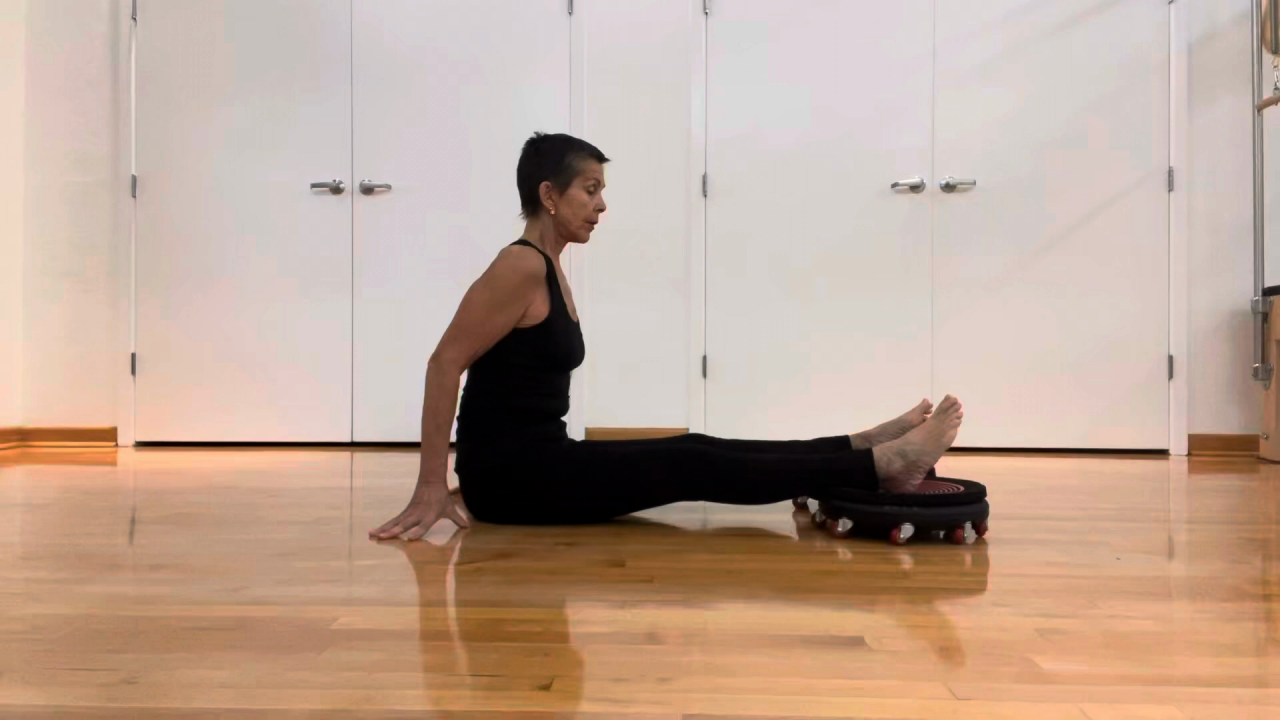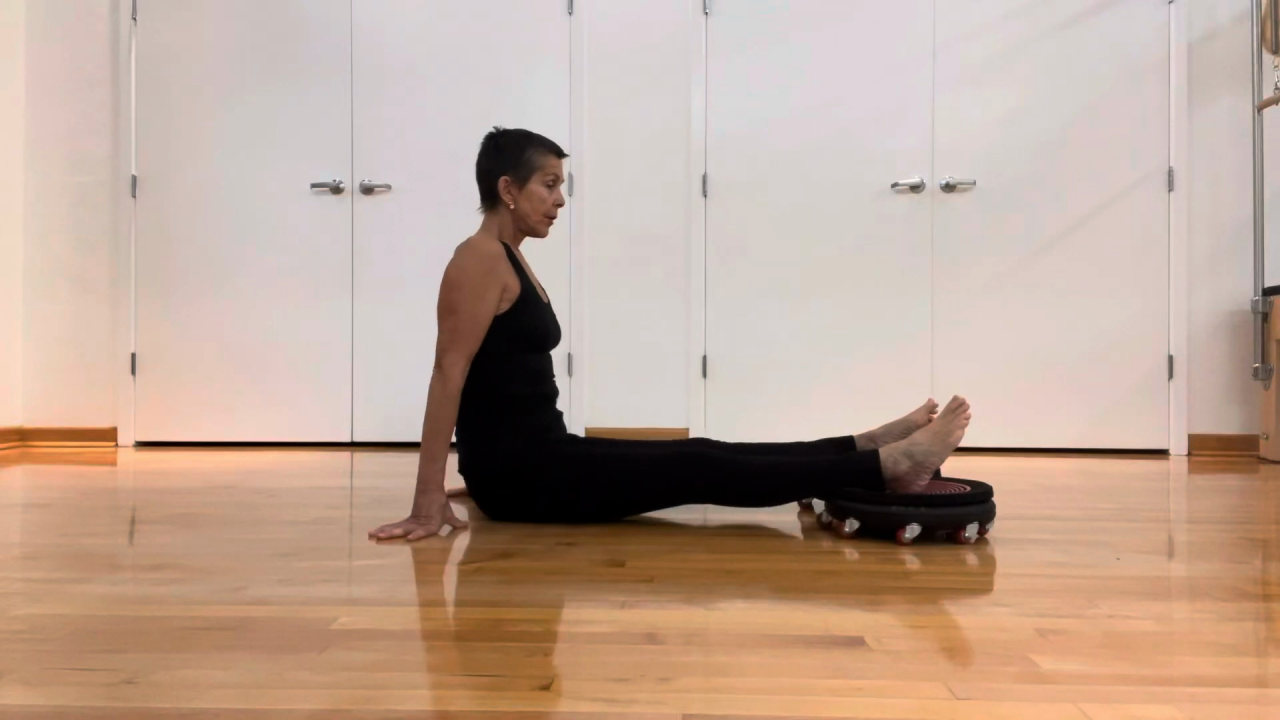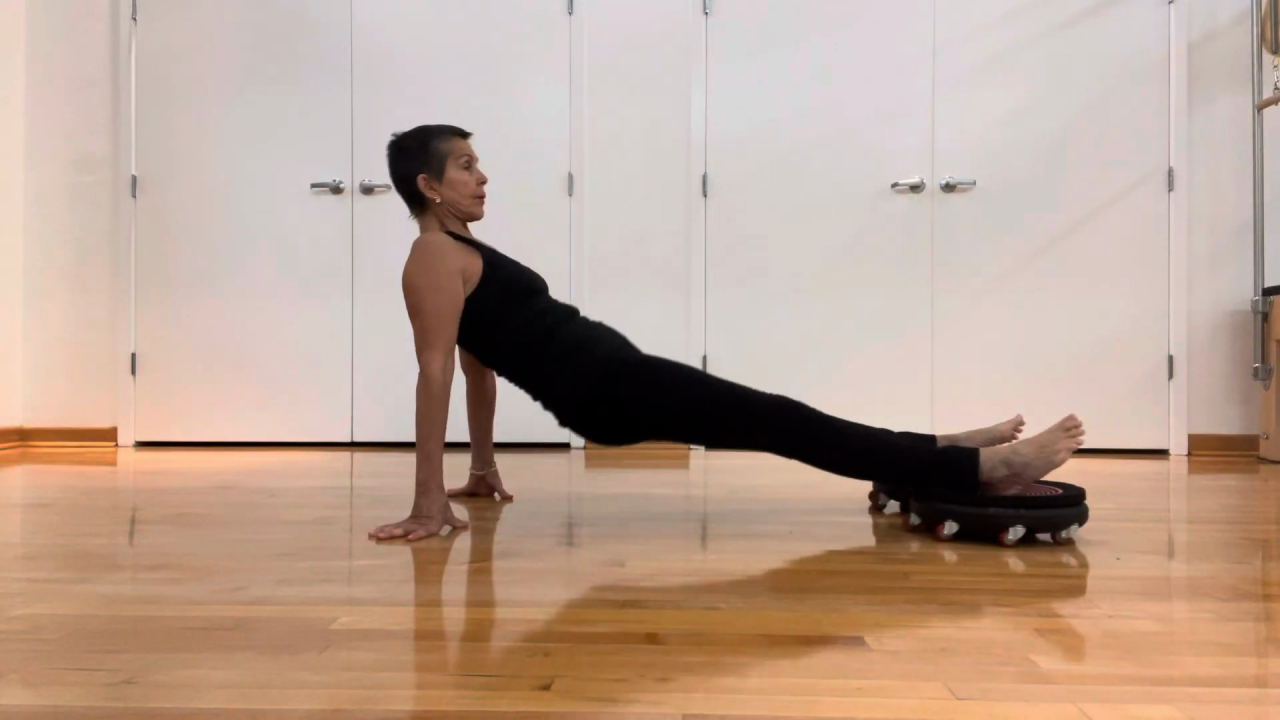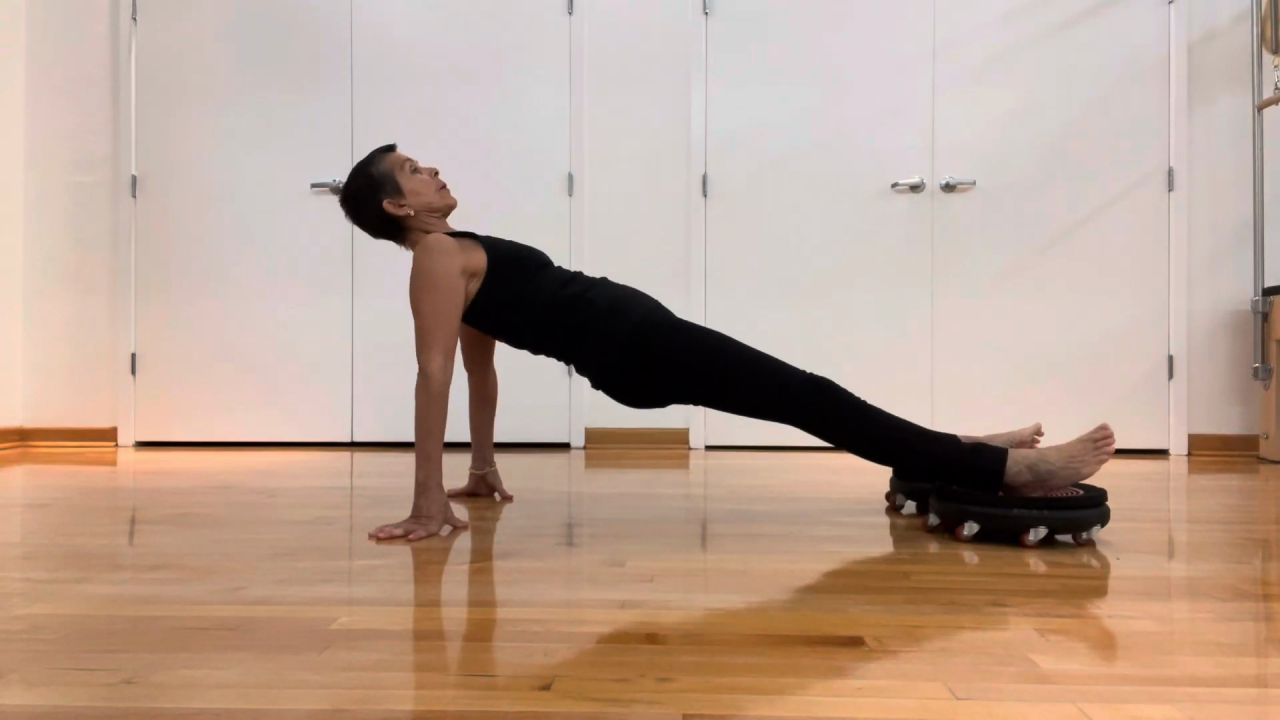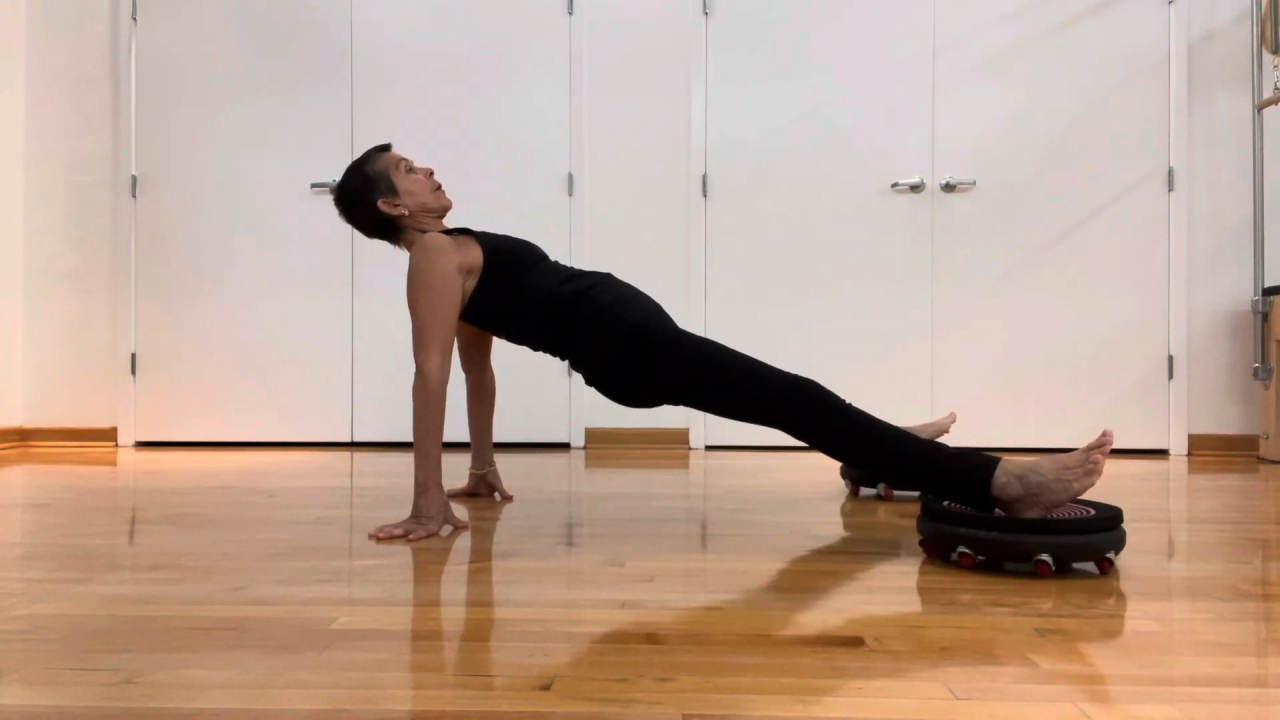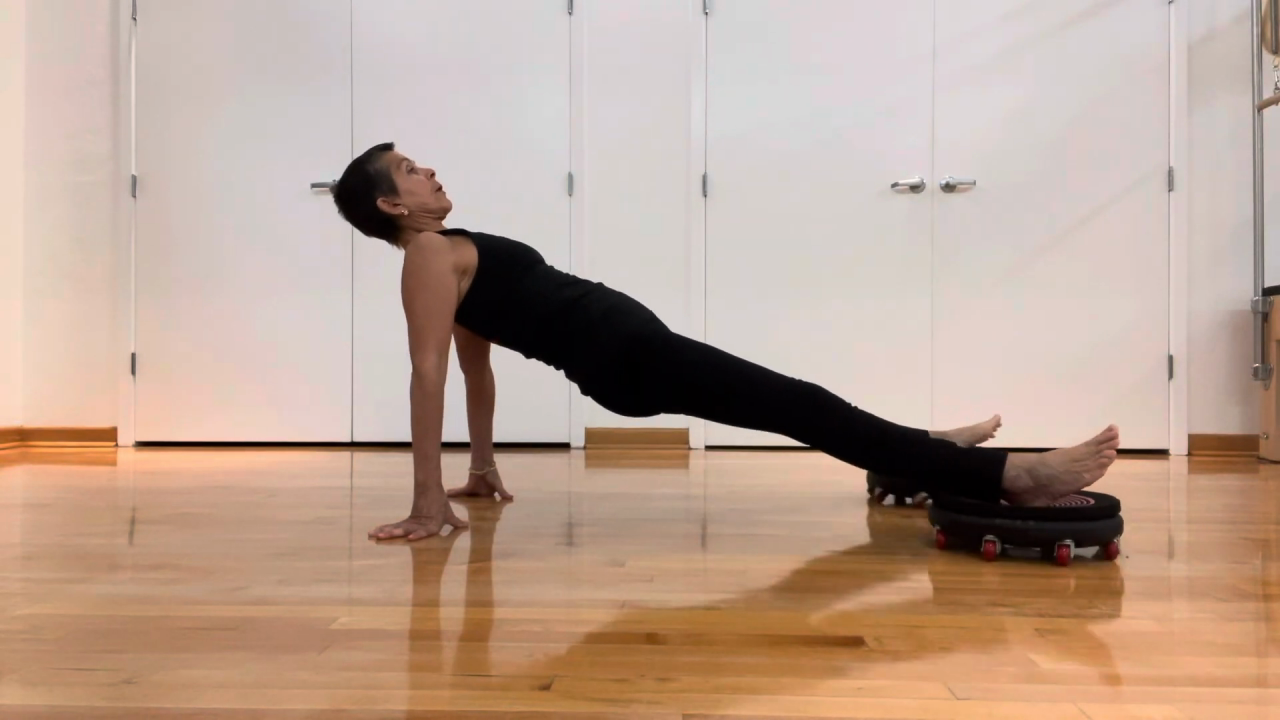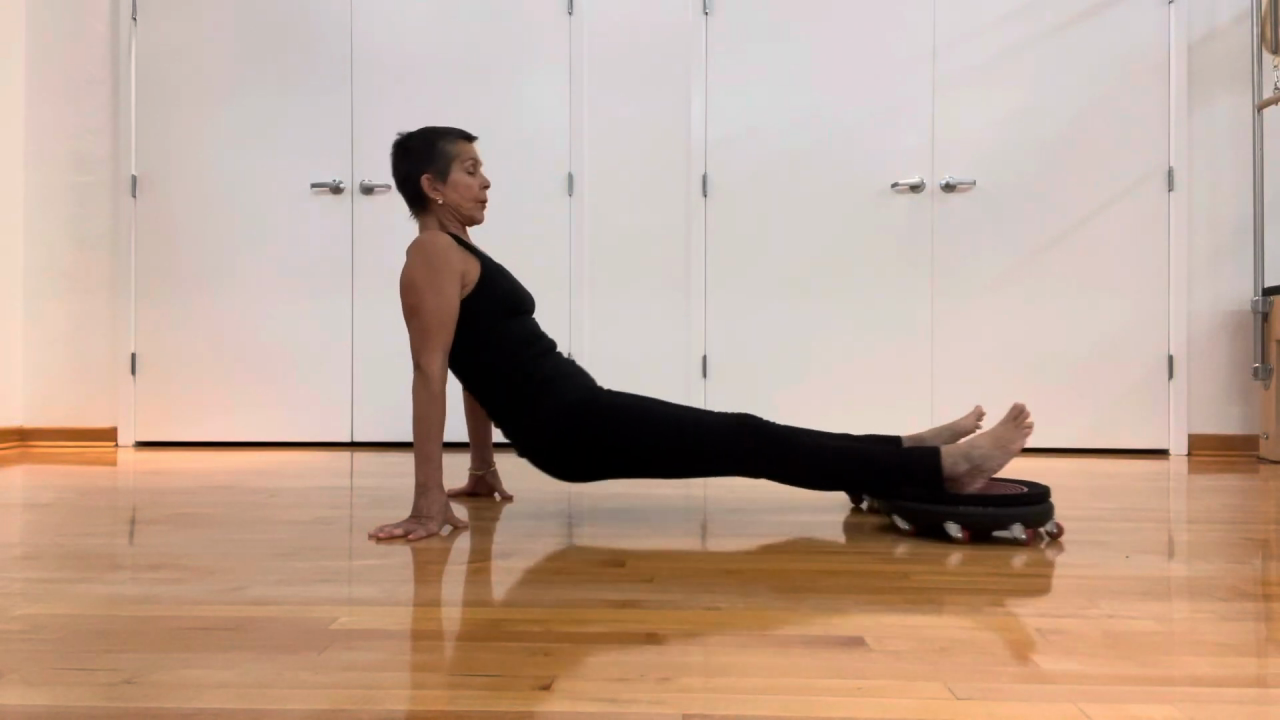
dt=0.7s
person 1, frame 1
left shoulder: (549, 268)
right shoulder: (521, 267)
right elbow: (444, 364)
right wrist: (430, 489)
left hip: (539, 462)
right hip: (507, 476)
left knee: (695, 453)
right knee: (690, 466)
left ankle: (861, 448)
right ankle: (882, 465)
person 1, frame 2
left shoulder: (511, 259)
right shoulder: (481, 257)
right elbow: (449, 373)
left wrist: (455, 483)
right wrist: (428, 500)
left hip: (542, 455)
right hip: (513, 470)
left knee: (698, 457)
right knee: (697, 472)
left ankle: (867, 449)
right ankle: (888, 466)
person 1, frame 3
left shoulder: (463, 253)
right shoulder: (433, 258)
left elbow: (481, 364)
right elbow: (435, 373)
left wrist: (483, 467)
right wrist: (429, 502)
left hip: (611, 374)
right hip: (604, 389)
left knee: (777, 419)
right knee: (777, 425)
left ankle: (947, 451)
right ankle: (985, 468)
person 1, frame 4
left shoulder: (460, 256)
right shoulder: (437, 260)
left elbow: (479, 368)
right elbow: (435, 375)
right wrist: (428, 503)
left hip: (637, 331)
right hip: (632, 349)
left knee: (802, 397)
right knee: (809, 402)
left ankle: (960, 455)
right ankle: (1009, 472)
person 1, frame 5
left shoulder: (458, 255)
right shoulder: (434, 258)
left elbow: (476, 364)
right elbow: (432, 373)
right wrist: (427, 501)
left hip: (634, 331)
right hip: (627, 347)
left knee: (791, 400)
right knee: (798, 405)
left ankle: (888, 445)
right ankle: (1004, 482)
person 1, frame 6
left shoulder: (454, 255)
right shoulder: (429, 254)
left elbow: (476, 365)
right elbow: (429, 373)
right wrist: (428, 501)
left hip: (629, 341)
right hip: (621, 356)
left knee: (794, 406)
right knee: (801, 410)
left ankle: (925, 451)
right ankle: (1010, 476)
person 1, frame 7
left shoulder: (461, 251)
right shoulder: (432, 255)
left elbow: (485, 361)
right elbow: (429, 371)
left wrist: (483, 468)
right wrist: (428, 501)
left hip: (573, 410)
right hip: (563, 427)
left knee: (739, 432)
right knee: (746, 444)
left ankle: (916, 451)
right ankle: (943, 468)
